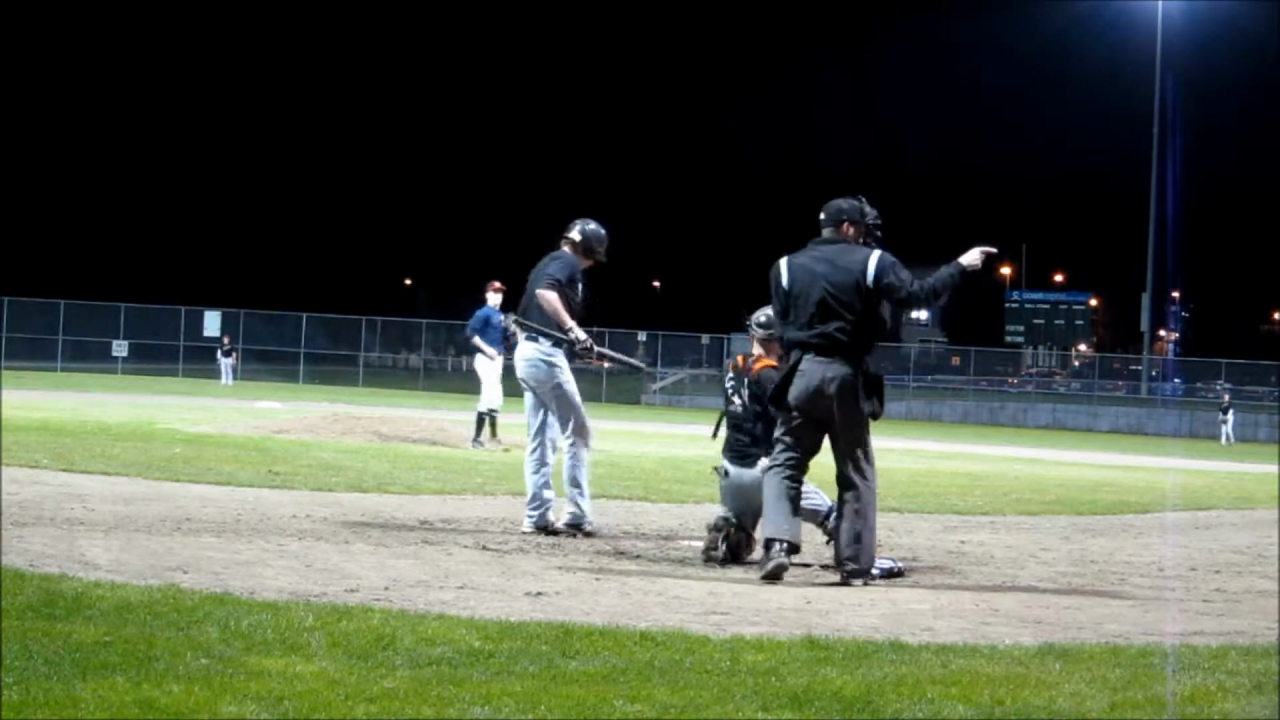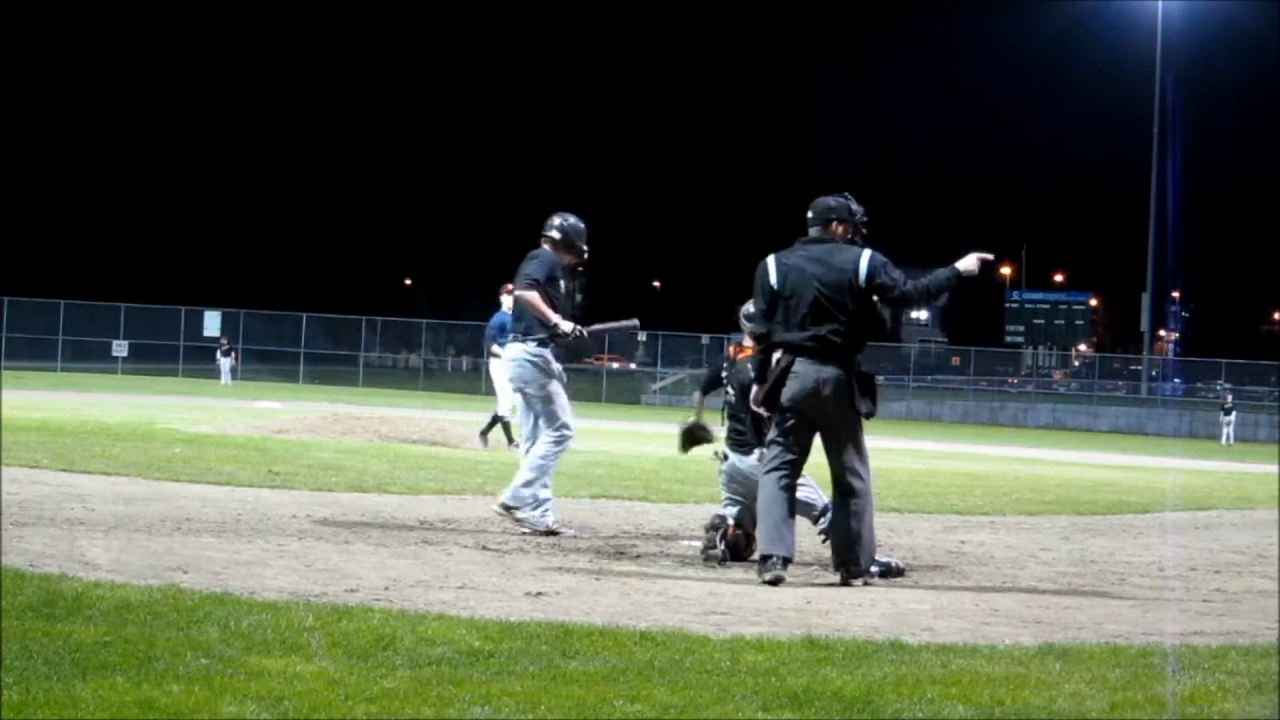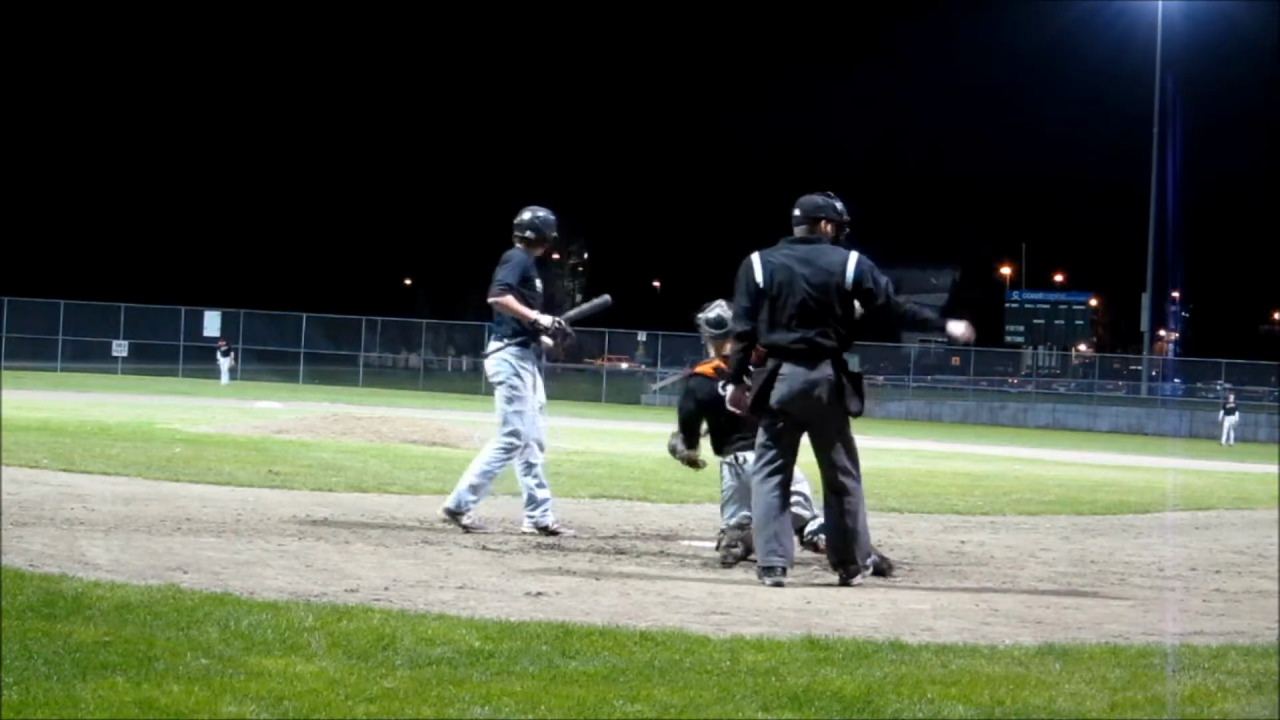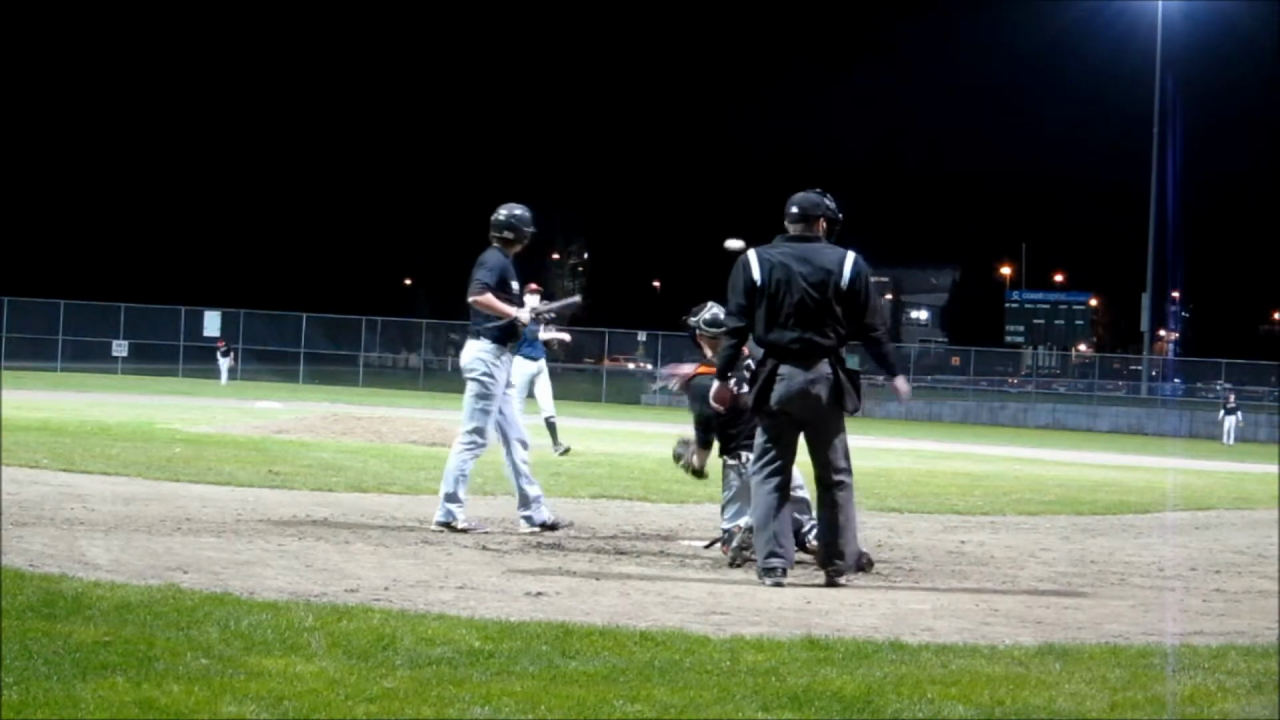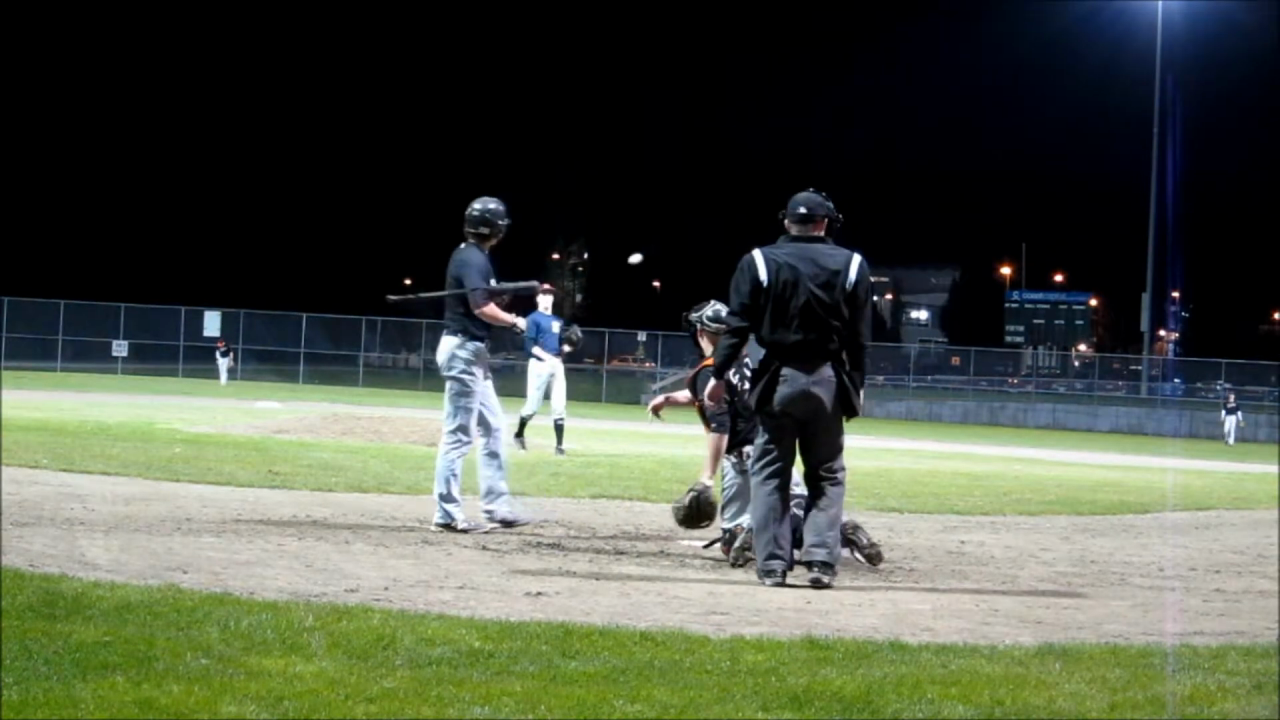
dt=0.2s
person 1, frame 1
left shoulder: (786, 266)
right shoulder: (873, 261)
left elbow: (784, 328)
right elbow: (915, 295)
right wrist: (960, 266)
left hip: (802, 373)
right hip: (848, 377)
left knee: (785, 463)
right knee: (856, 474)
left ankle: (777, 543)
right ankle: (855, 563)
person 1, frame 2
left shoulder: (774, 265)
right shoulder: (864, 261)
left elbow: (765, 332)
right elbow: (910, 295)
left wrist: (760, 381)
right wrist: (957, 271)
left hip: (793, 376)
right hip: (840, 378)
left knee: (779, 469)
right knee: (851, 476)
left ankle: (772, 557)
right ankle: (855, 565)
person 1, frame 3
left shoulder: (758, 263)
right shoulder: (849, 263)
left elbow: (744, 330)
right elbow: (894, 308)
left wrist: (735, 380)
right wrist: (944, 325)
left hip: (779, 378)
right hip: (827, 378)
left knee: (770, 473)
right knee: (842, 475)
left ankle: (772, 563)
right ankle: (852, 564)
person 1, frame 4
left shoulder: (754, 261)
right shoulder: (848, 262)
left elbow: (737, 326)
right elbow: (870, 327)
left wrist: (722, 376)
right wrist: (895, 373)
left hip: (779, 377)
right hip: (826, 378)
left knee: (770, 473)
right knee: (835, 475)
left ankle: (773, 563)
right ankle: (838, 562)
person 1, frame 5
left shoulder: (758, 262)
right shoulder: (850, 264)
left elbow: (738, 326)
right elbow: (858, 338)
left wrist: (718, 375)
right wrist: (855, 387)
left hip: (779, 378)
right hip: (827, 380)
left knee: (770, 474)
right knee: (827, 475)
left ankle: (772, 564)
right ankle: (822, 560)
person 2, frame 1
left shoulder: (545, 263)
right shoulder: (566, 261)
left elbow: (522, 315)
right elbow: (544, 292)
right wrist: (572, 328)
left hip: (527, 353)
right hip: (546, 353)
left knee: (540, 439)
right knee: (577, 432)
left ankle: (537, 516)
right ankle: (577, 515)
person 2, frame 2
left shoulder: (538, 262)
right shoulder: (545, 259)
right elbow: (523, 291)
right wrist: (557, 322)
left hip: (520, 354)
right hip: (532, 354)
left knee: (536, 438)
right knee: (560, 429)
left ankle: (538, 515)
right ankle: (516, 498)
person 2, frame 3
left shoulder: (522, 262)
right shoulder: (518, 259)
right elbow: (497, 297)
left wrist: (543, 328)
right wrist: (538, 317)
left hip: (521, 356)
right hip: (512, 356)
left knee: (532, 439)
right knee: (512, 439)
left ankle: (538, 515)
right ankle: (459, 503)
person 2, frame 4
left shoulder: (498, 260)
right shoulder: (495, 260)
right elbow: (477, 296)
left wrist: (522, 316)
right wrist: (516, 313)
left hip: (496, 355)
right hip: (486, 354)
left knee: (514, 437)
right knee: (474, 435)
left ankle: (534, 513)
right ankle: (449, 513)
person 2, frame 5
left shoulder: (467, 254)
right shoulder: (474, 259)
right elbow: (481, 307)
right wrist: (514, 321)
left hip: (472, 352)
right hip: (463, 351)
left knee: (493, 430)
right knee: (458, 435)
left ankle: (496, 507)
right ankle: (447, 513)
person 3, frame 1
left shoulder: (733, 368)
right shoulder: (770, 375)
left hip: (731, 471)
right hip: (763, 469)
left knee: (735, 542)
right knee: (828, 513)
left ankle: (724, 534)
person 3, frame 2
left shoulder: (730, 357)
right shoulder: (751, 365)
left elbow: (703, 390)
left wrist: (697, 420)
left hip: (733, 460)
right hip: (760, 458)
left knee: (736, 546)
right knee: (824, 512)
left ankle: (721, 533)
person 3, frame 3
left shoulder: (698, 382)
left elbow: (688, 441)
left wrist: (688, 454)
left hip: (736, 465)
left knee: (736, 530)
right knee: (811, 526)
left ankle: (739, 533)
person 3, frame 4
left shoulder: (701, 381)
right shoulder: (747, 358)
left elbow: (704, 438)
left wrist: (697, 464)
left hip: (743, 464)
left knee: (732, 540)
right knee: (804, 527)
left ankle: (745, 536)
person 3, frame 5
left shoulder: (708, 372)
right shoulder: (742, 359)
left elbow: (719, 427)
left wrist: (707, 476)
right wrist: (670, 398)
left hip: (744, 462)
left knee: (735, 540)
left ankle: (747, 535)
right ankle: (842, 533)
